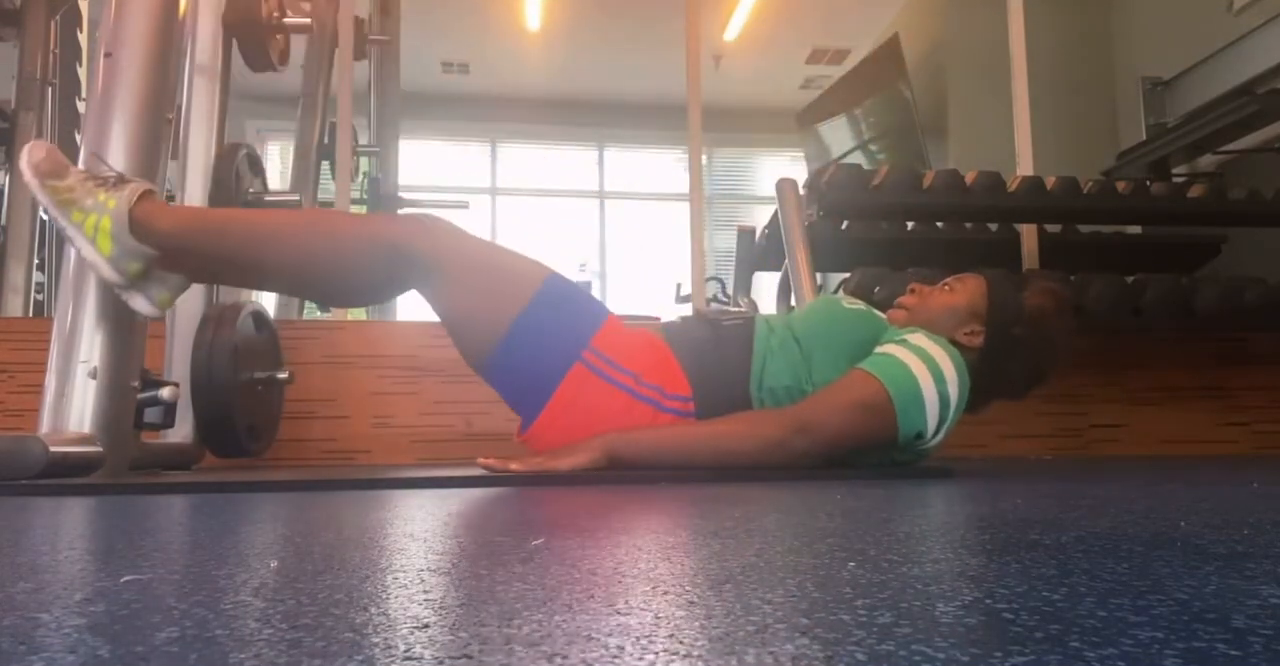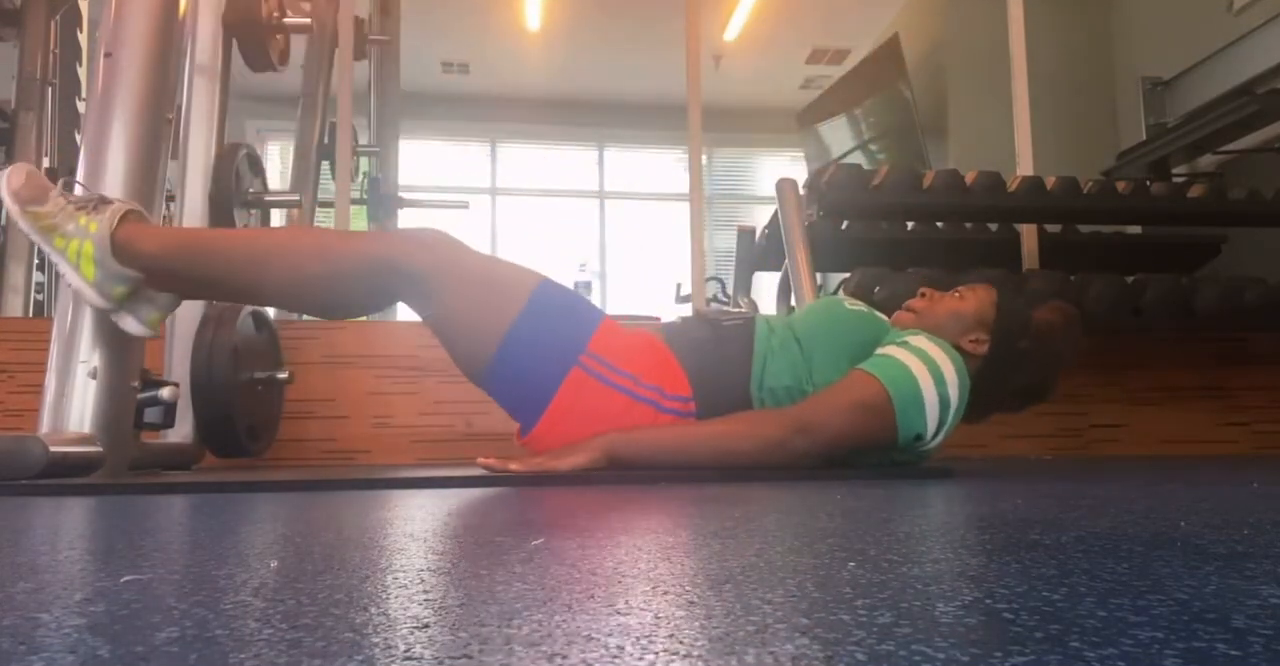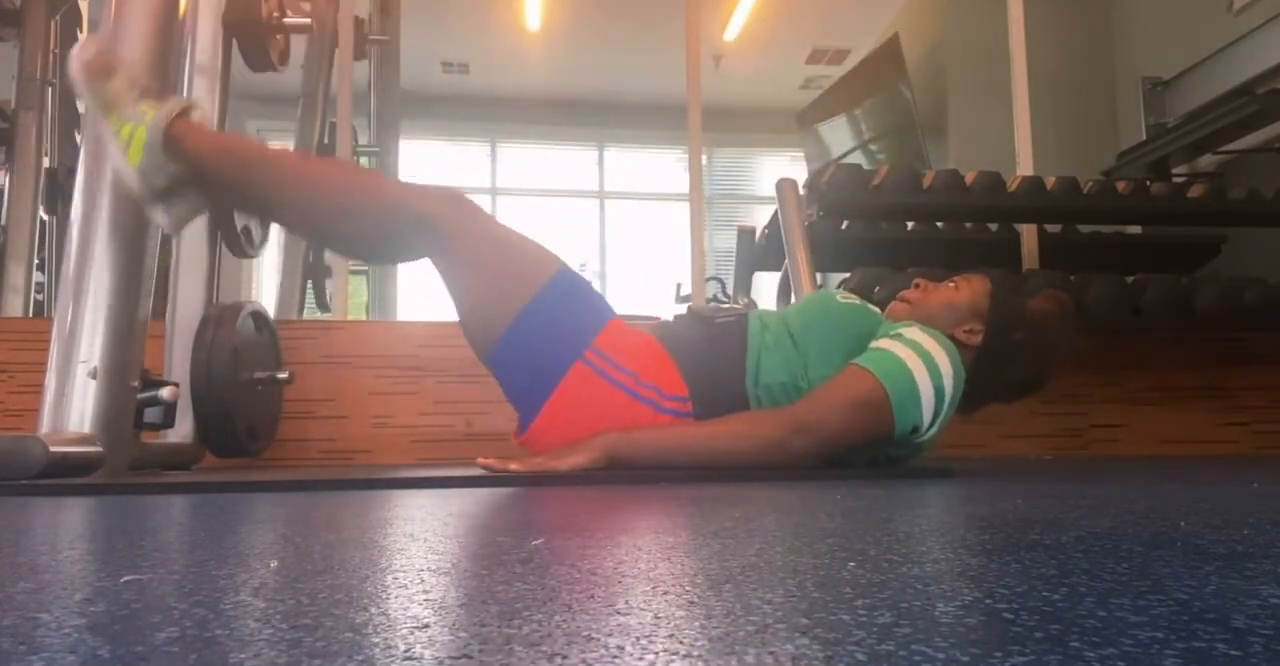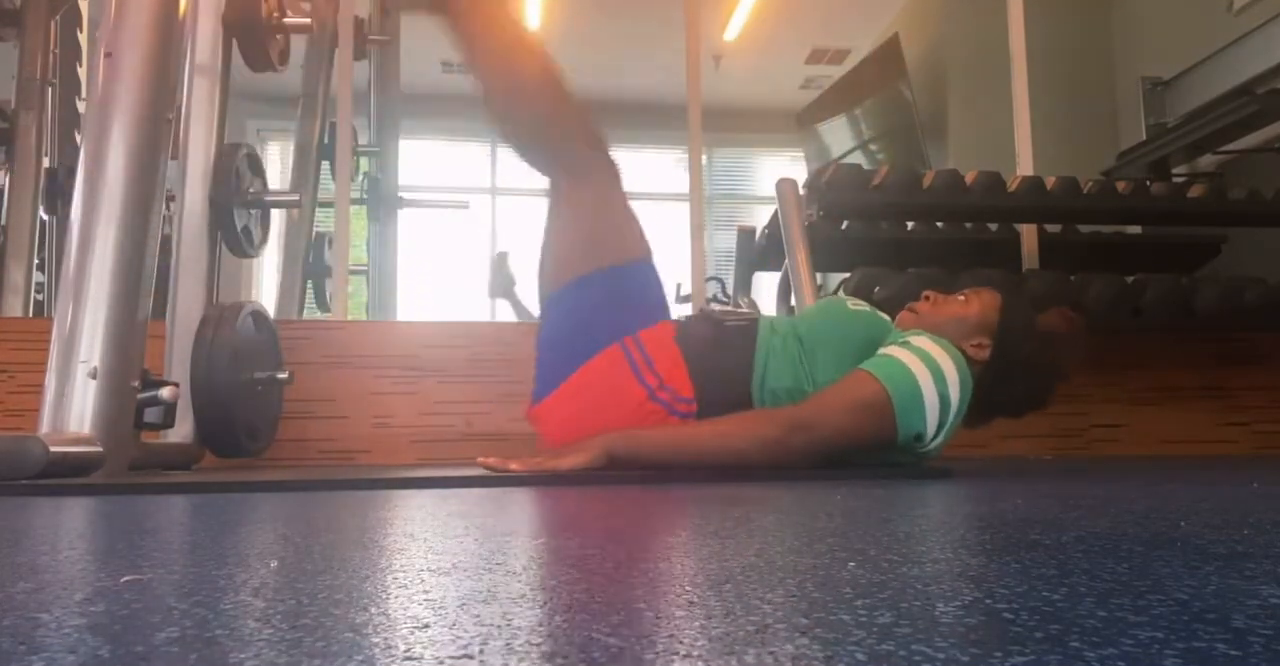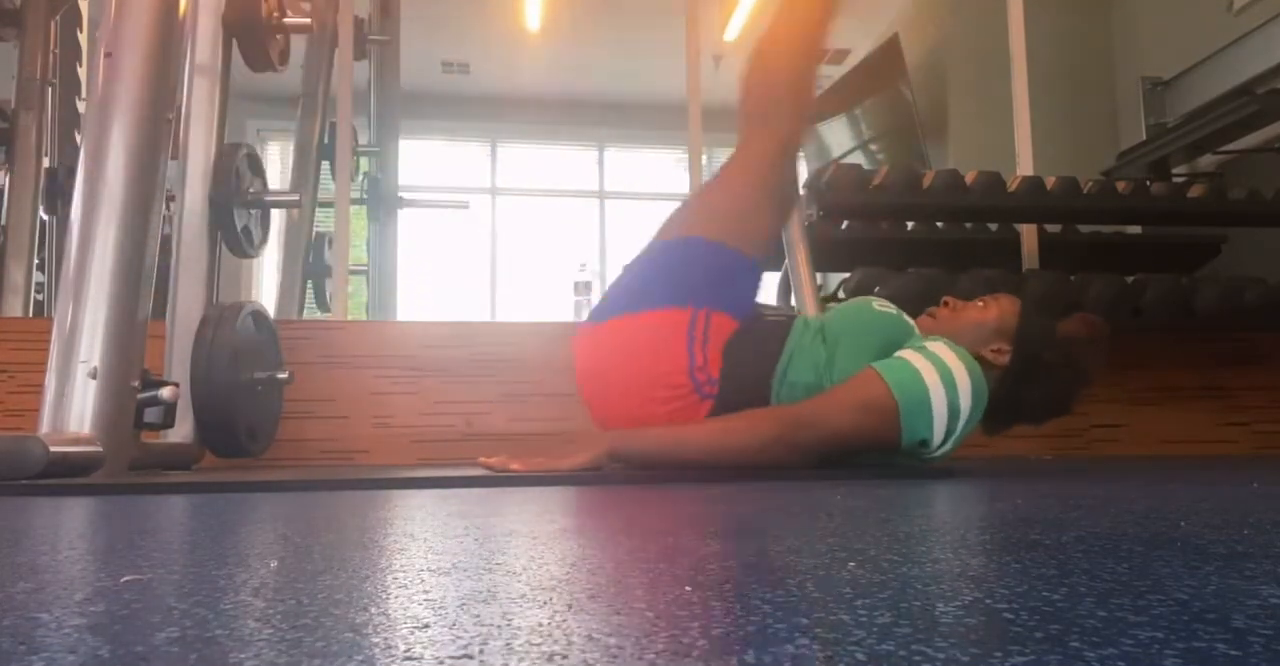
dt=0.3s
person 1, frame 1
left shoulder: (929, 369)
right shoulder: (897, 347)
left elbow: (796, 434)
left wrist: (603, 448)
left hip: (640, 399)
right hip: (648, 379)
left knee: (422, 238)
right knee: (429, 246)
left ankle: (142, 224)
right ankle: (157, 240)
person 1, frame 2
left shoulder: (928, 371)
right shoulder: (897, 351)
left elbow: (799, 434)
left wrist: (604, 450)
left hip: (643, 402)
right hip: (652, 375)
left knee: (415, 254)
right knee: (423, 260)
left ankle: (127, 245)
right ankle: (143, 263)
person 1, frame 3
left shoulder: (922, 363)
right shoulder: (891, 343)
left elbow: (791, 435)
left wrist: (606, 448)
left hip: (645, 406)
right hip: (639, 381)
left knee: (442, 216)
right knee: (443, 220)
left ankle: (175, 145)
right ankle: (191, 165)
person 1, frame 4
left shoulder: (931, 370)
right shoulder: (908, 349)
left elbow: (797, 431)
left wrist: (599, 445)
left hip: (634, 399)
right hip: (652, 379)
left knee: (579, 162)
person 1, frame 5
left shoulder: (948, 376)
right shoulder: (937, 361)
left elbow: (803, 431)
left wrist: (610, 444)
left hip: (663, 364)
right hip: (673, 372)
left knee: (769, 143)
